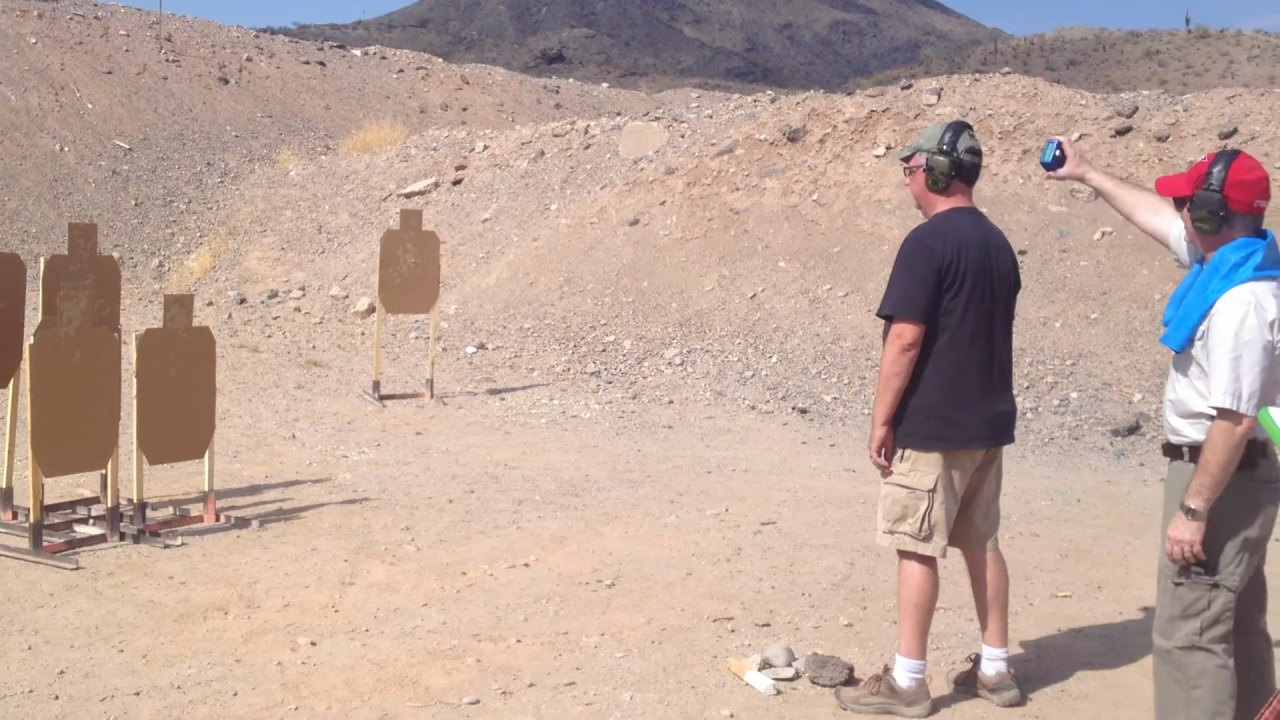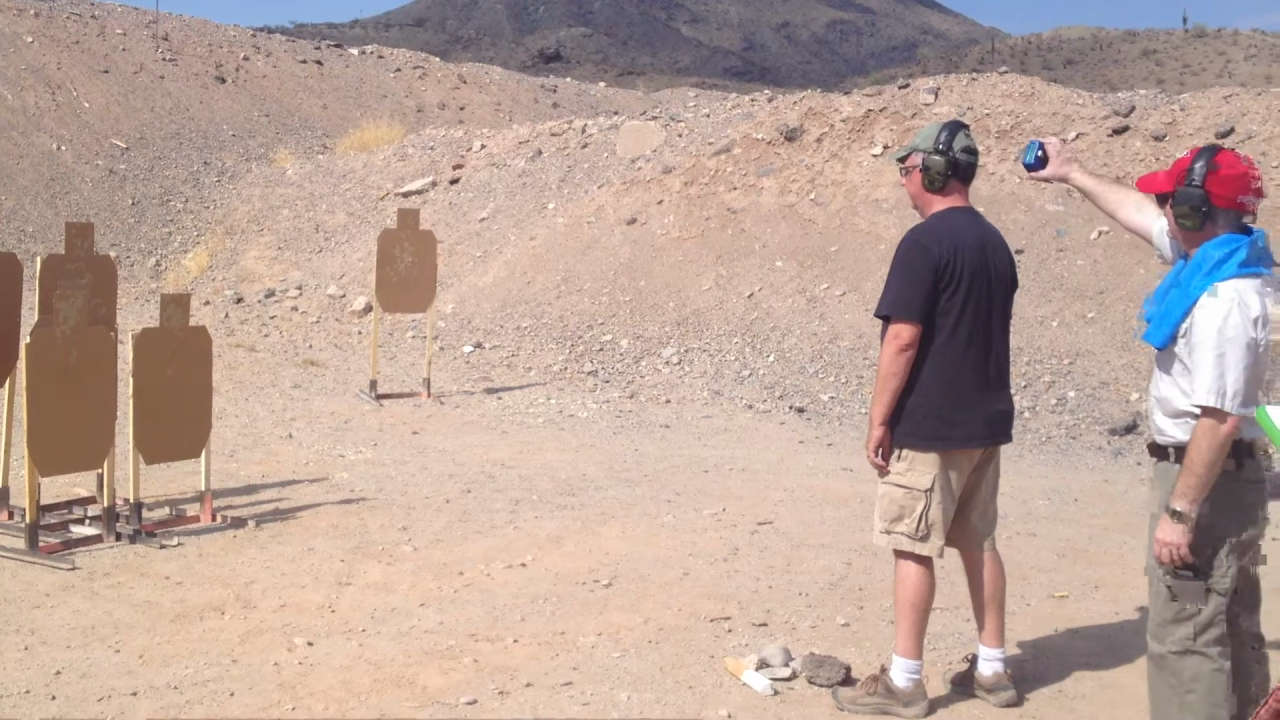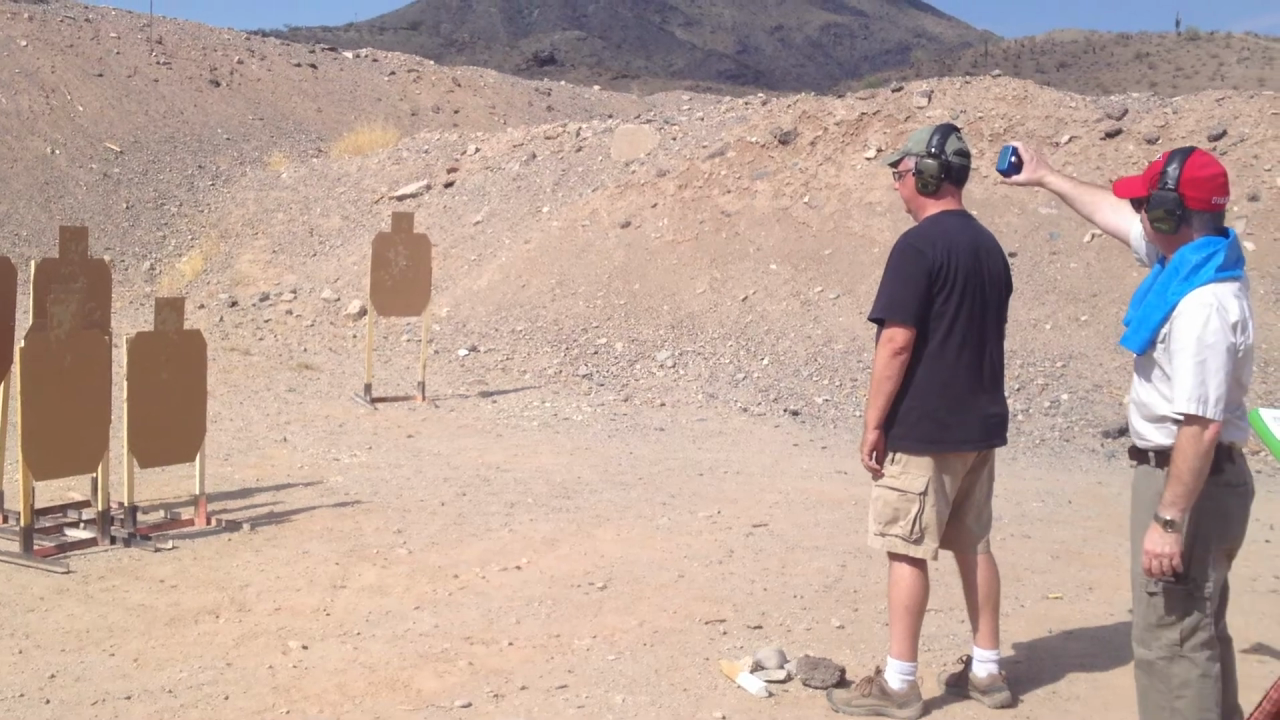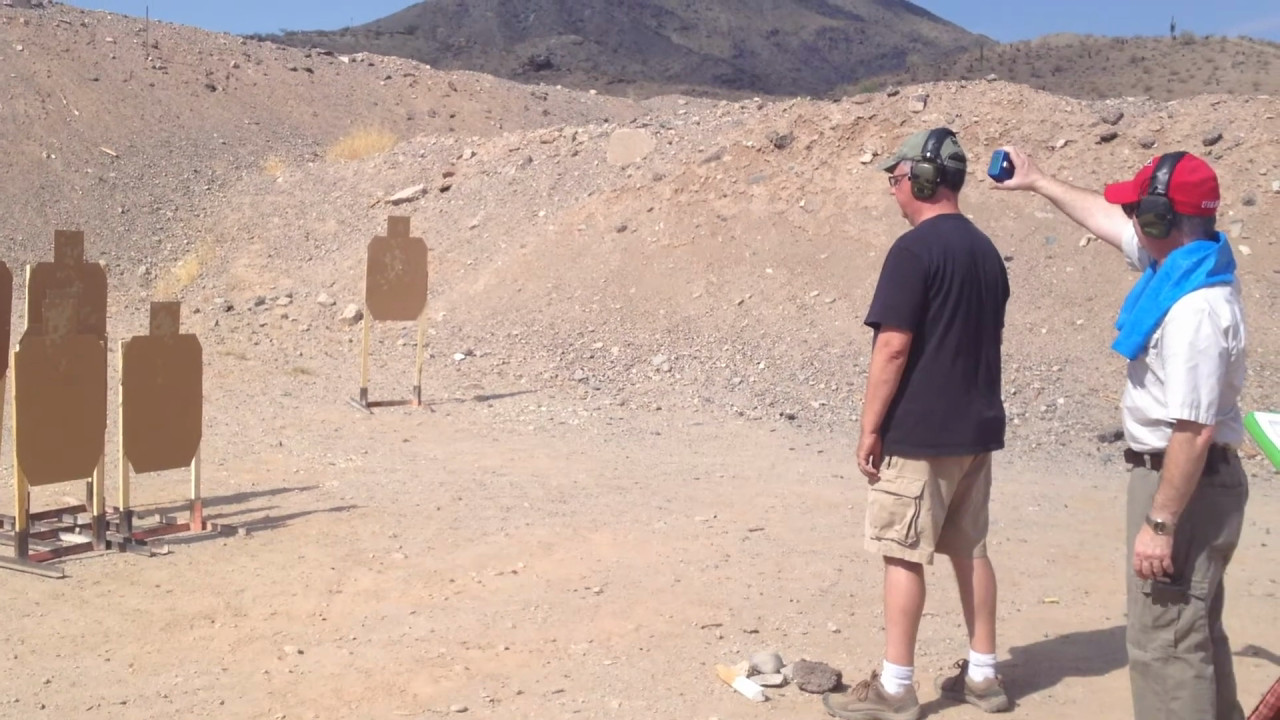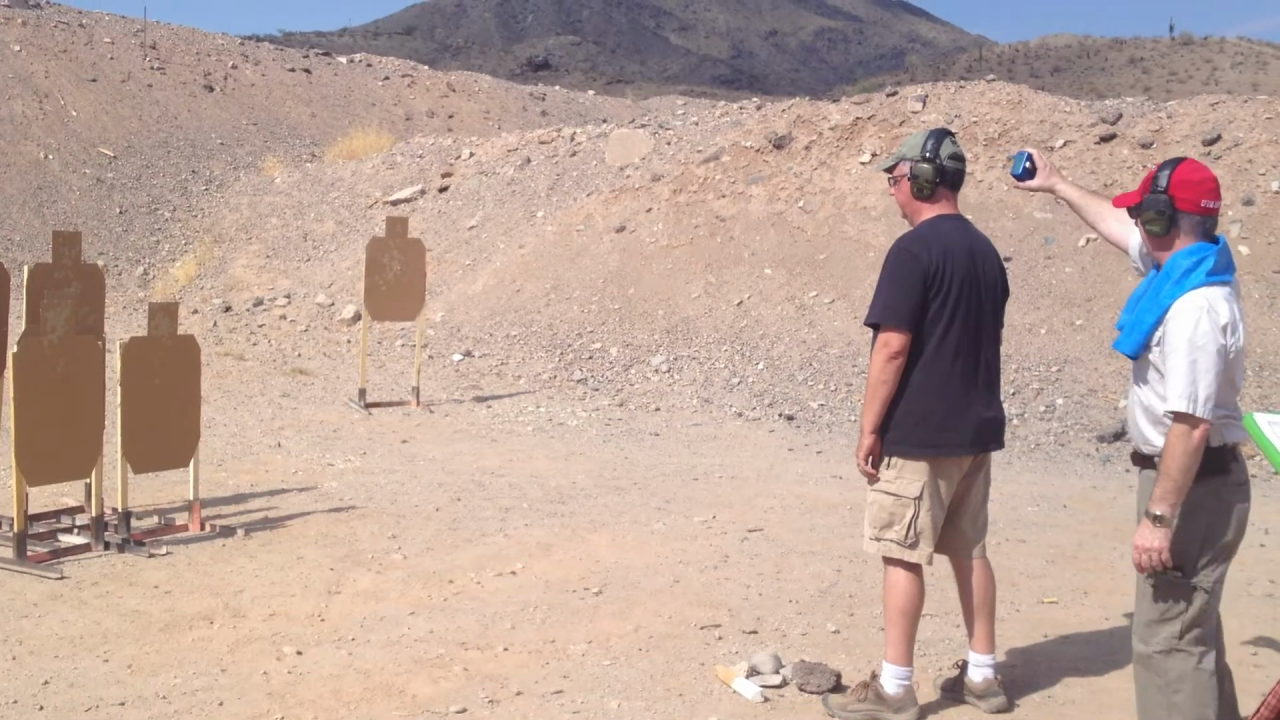
dt=0.3s
person 1, frame 1
left shoulder: (928, 241)
right shoulder: (998, 242)
left elbow: (906, 338)
left wrist: (881, 420)
left hip: (931, 426)
right hip: (987, 421)
left knee: (917, 548)
right knee: (981, 542)
right ankle: (995, 668)
person 1, frame 2
left shoulder: (925, 241)
right shoulder: (995, 242)
left elbow: (903, 339)
left wrist: (879, 420)
left hip: (928, 426)
right hip: (985, 422)
left knee: (913, 548)
right knee: (978, 541)
right ankle: (991, 669)
person 1, frame 3
left shoulder: (919, 245)
right shoulder: (989, 245)
left elbow: (897, 342)
left wrist: (874, 424)
left hip: (922, 429)
right hip: (980, 425)
left knee: (908, 550)
right knee: (973, 544)
right ankle: (986, 670)
person 1, frame 4
left shoulder: (915, 249)
right shoulder: (986, 250)
left elbow: (894, 347)
left wrist: (870, 428)
left hip: (918, 433)
right hip: (976, 429)
left knee: (903, 555)
right knee: (969, 548)
person 1, frame 5
left shoulder: (914, 250)
right shoulder: (985, 250)
left elbow: (893, 347)
left wrist: (869, 429)
left hip: (918, 434)
right hip: (975, 430)
left knee: (902, 556)
right knee: (968, 549)
person 2, frame 1
right shoulder: (1226, 265)
right elbow: (1152, 213)
left wrist: (1192, 510)
right wrist: (1087, 174)
left hip: (1221, 479)
right hip: (1230, 477)
left knee: (1189, 634)
person 2, frame 2
left shoulder: (1224, 299)
right shoulder: (1211, 260)
left elbow: (1220, 420)
right elbow: (1135, 209)
left wrist: (1179, 512)
right wrist: (1071, 173)
left hip: (1208, 481)
right hip: (1225, 478)
left knee: (1182, 637)
right knee: (1229, 627)
person 2, frame 3
left shoulder: (1204, 303)
right shoulder: (1189, 261)
left elbow: (1202, 425)
right elbow: (1112, 212)
left wrist: (1169, 521)
right wrist: (1046, 176)
left hip: (1186, 482)
right hip: (1182, 476)
left knee: (1168, 638)
right knee: (1198, 628)
person 2, frame 4
left shoulder: (1196, 310)
right shoulder: (1181, 264)
left elbow: (1195, 431)
right elbow: (1104, 217)
left wrist: (1159, 524)
right wrist: (1038, 180)
left hip: (1182, 485)
right hip: (1184, 479)
left knee: (1164, 641)
right knee: (1193, 630)
person 2, frame 5
left shoulder: (1195, 308)
right shoulder: (1182, 272)
left elbow: (1192, 424)
right elbow: (1115, 225)
left wrist: (1157, 517)
right wrist: (1056, 185)
left hip: (1195, 484)
right hip: (1189, 481)
left knee: (1165, 638)
right knee: (1188, 608)
